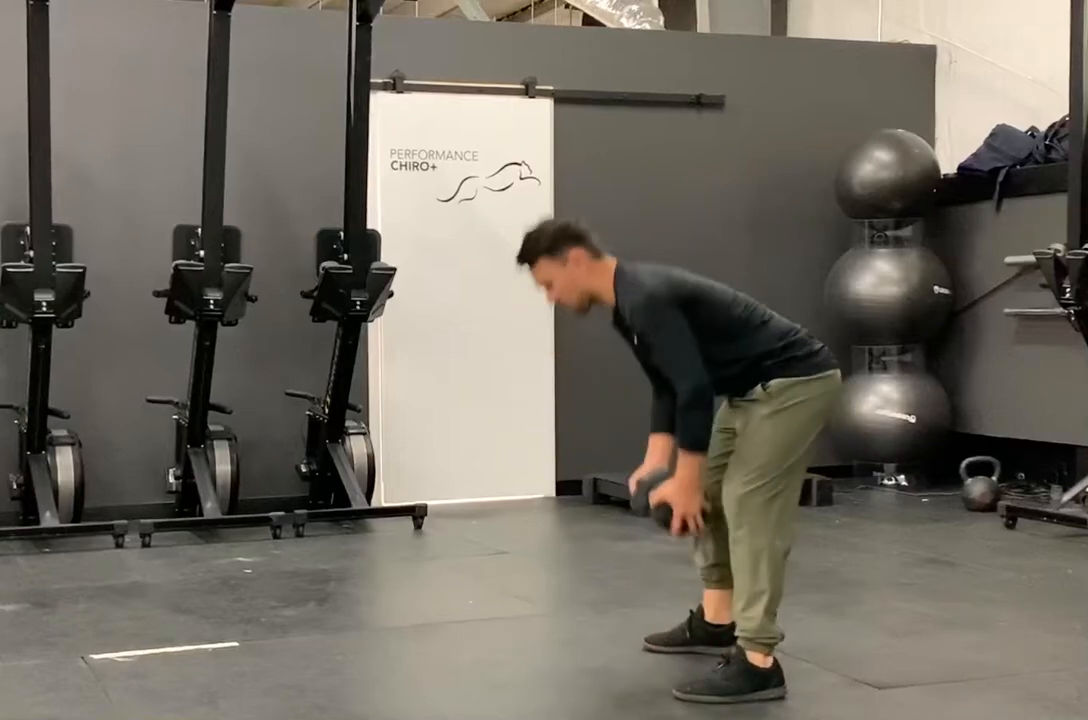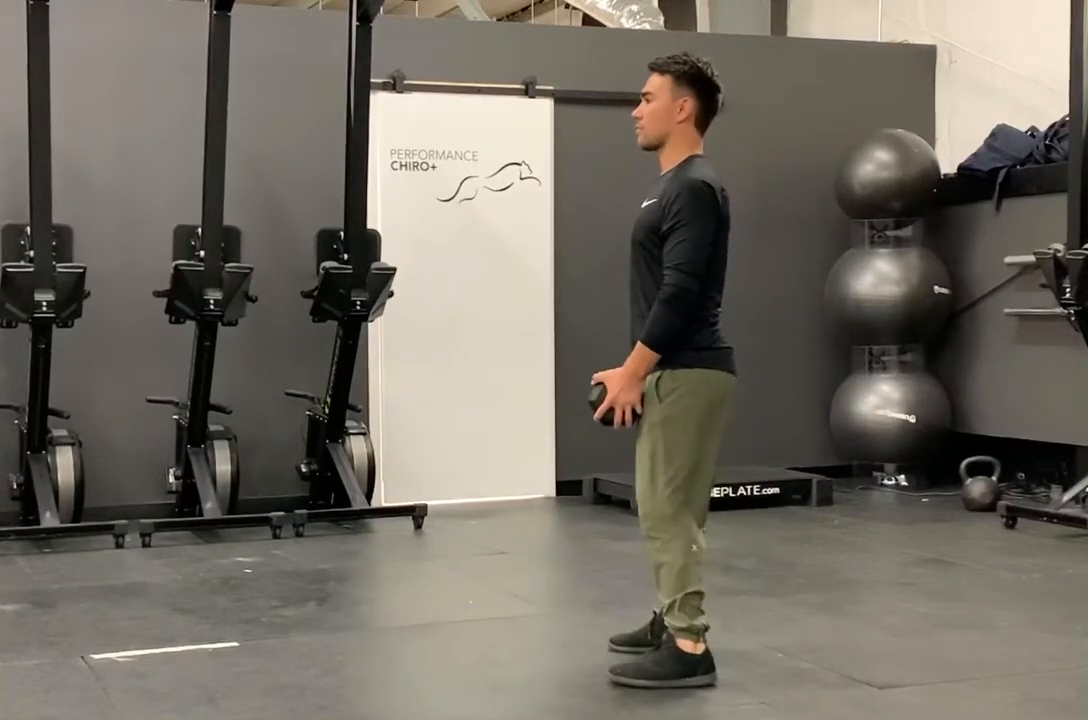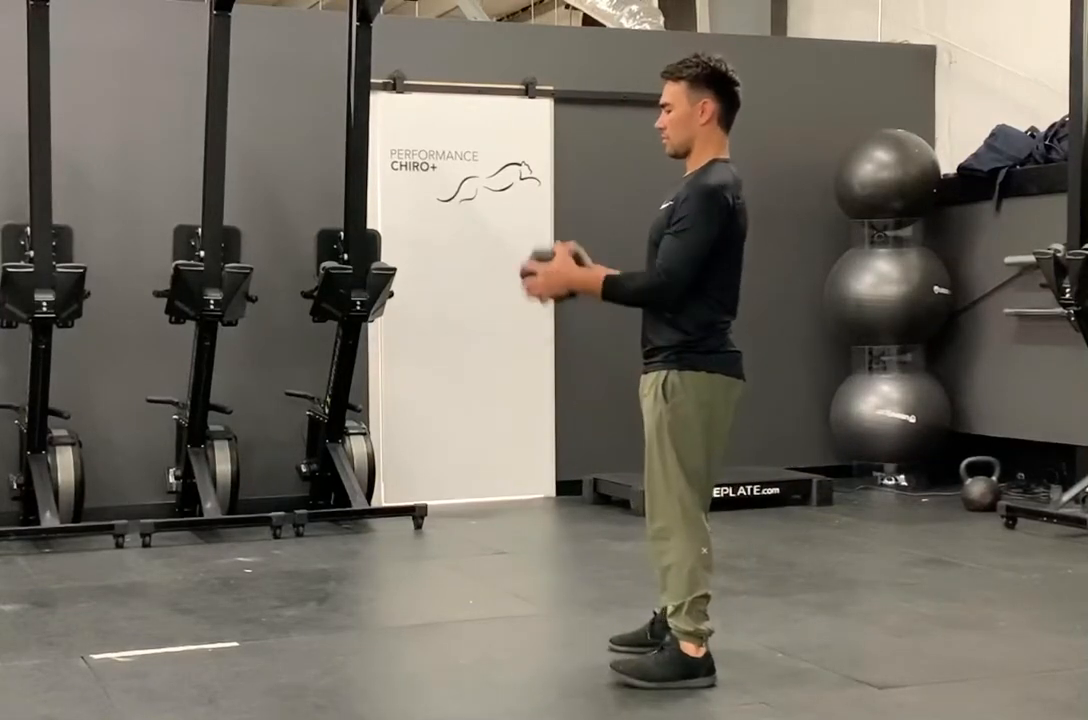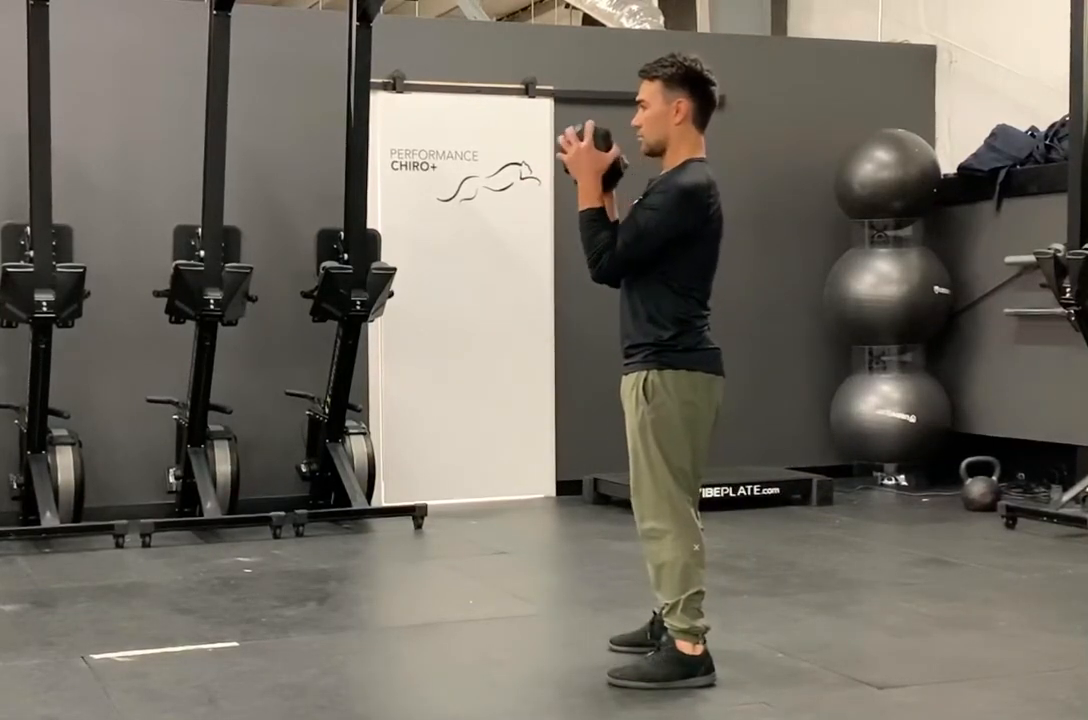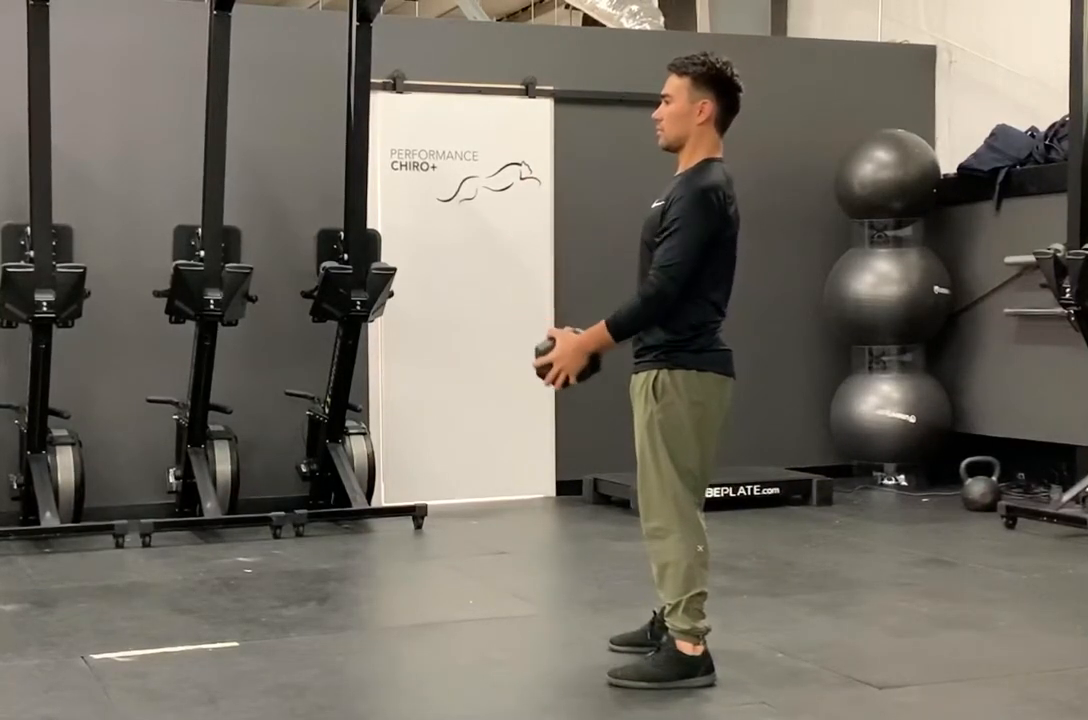
dt=1s
person 1, frame 1
left shoulder: (648, 300)
right shoulder: (630, 308)
left elbow: (694, 391)
right elbow: (667, 389)
left wrist: (685, 482)
right wrist: (656, 460)
left hip: (796, 378)
right hip: (756, 386)
left knee: (748, 501)
right knee: (708, 500)
left ankle: (758, 664)
right ankle: (714, 618)
person 1, frame 2
left shoulder: (694, 187)
right shoulder: (674, 185)
left elbow: (681, 293)
left wrist: (631, 371)
right wrist: (636, 367)
left hip: (687, 372)
right hip: (674, 368)
left knee: (667, 507)
right knee: (666, 503)
left ankle: (687, 649)
right ankle: (673, 620)
person 1, frame 3
left shoulder: (711, 190)
right shoulder: (701, 188)
left elbow: (664, 284)
left wrist: (578, 279)
right wrist: (588, 271)
left hip: (690, 372)
right hip: (679, 367)
left knee: (678, 511)
right knee: (673, 507)
left ankle: (689, 649)
right ankle: (676, 620)
person 1, frame 4
left shoulder: (686, 188)
right shoulder: (677, 183)
left elbow: (608, 265)
right elbow: (628, 257)
left wrist: (588, 183)
right wrist: (598, 187)
left hip: (669, 369)
right hip: (661, 363)
left knee: (667, 510)
right knee: (662, 505)
left ankle: (687, 649)
right ankle: (673, 620)
person 1, frame 5
left shoulder: (703, 189)
right shoulder: (692, 187)
left elbow: (663, 291)
left wrist: (586, 344)
right wrist: (594, 336)
left hip: (681, 370)
right hip: (672, 365)
left knee: (671, 510)
right knee: (666, 507)
left ankle: (687, 649)
right ankle: (673, 620)
